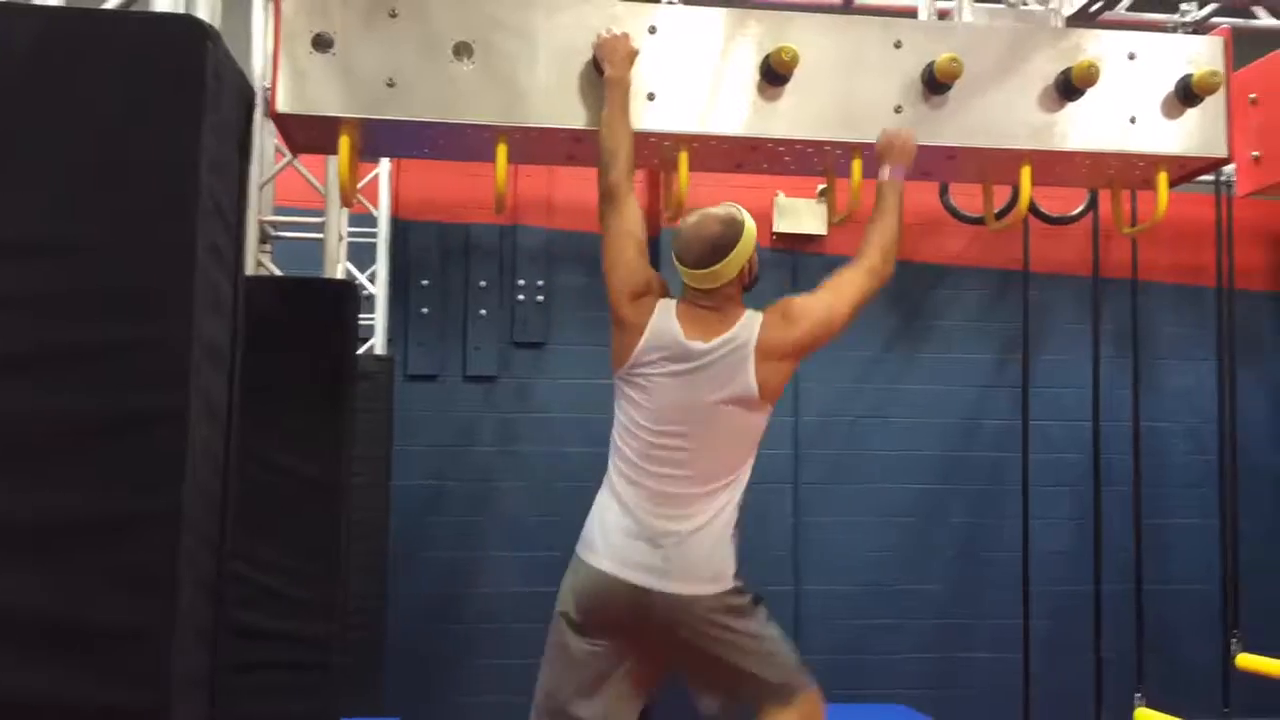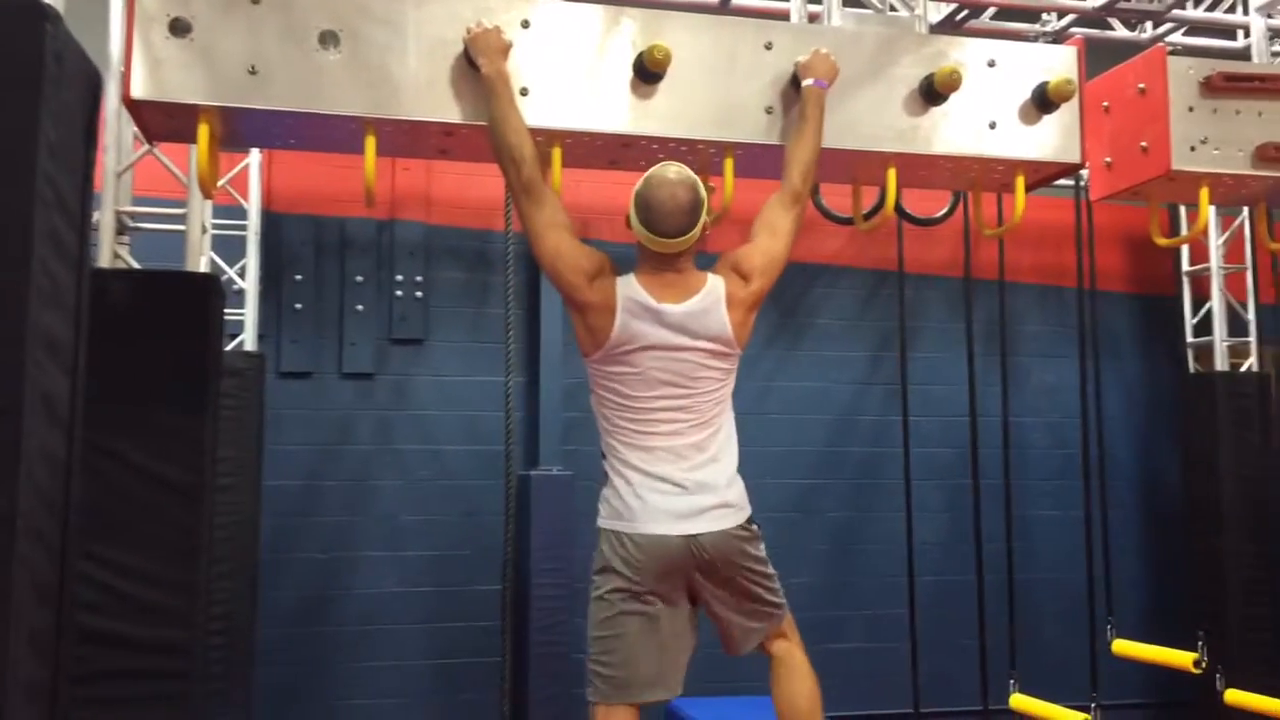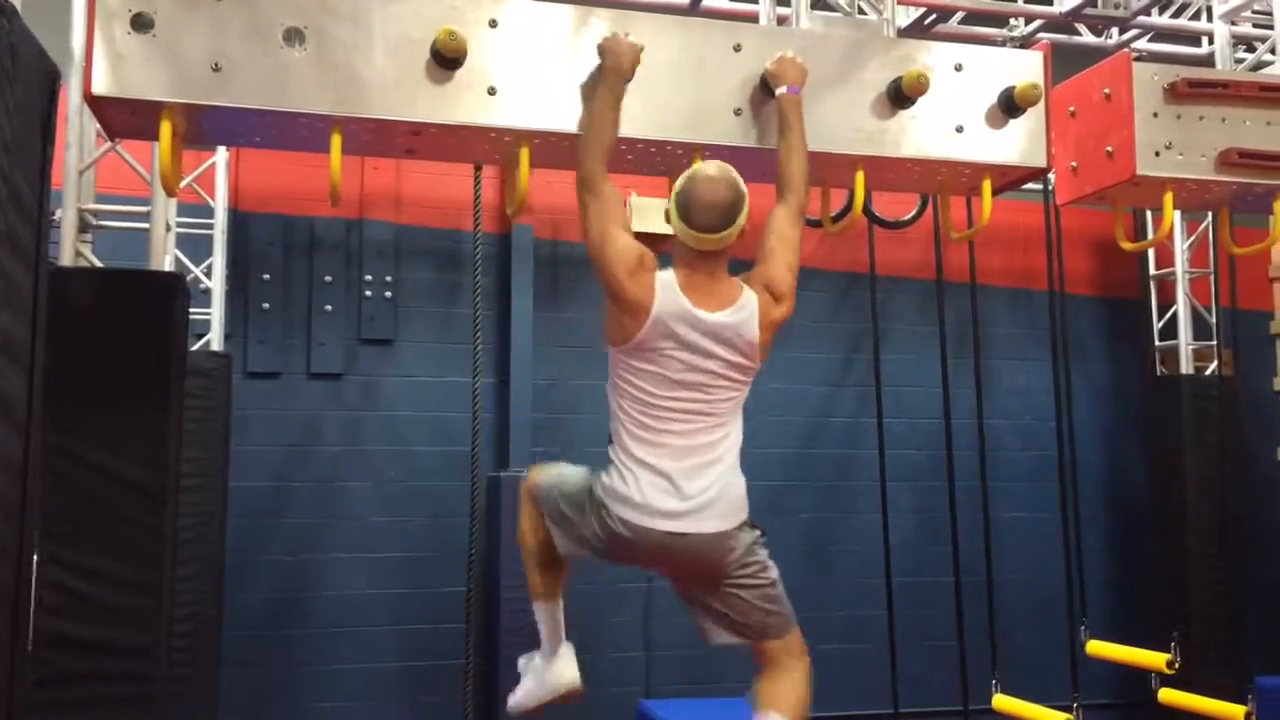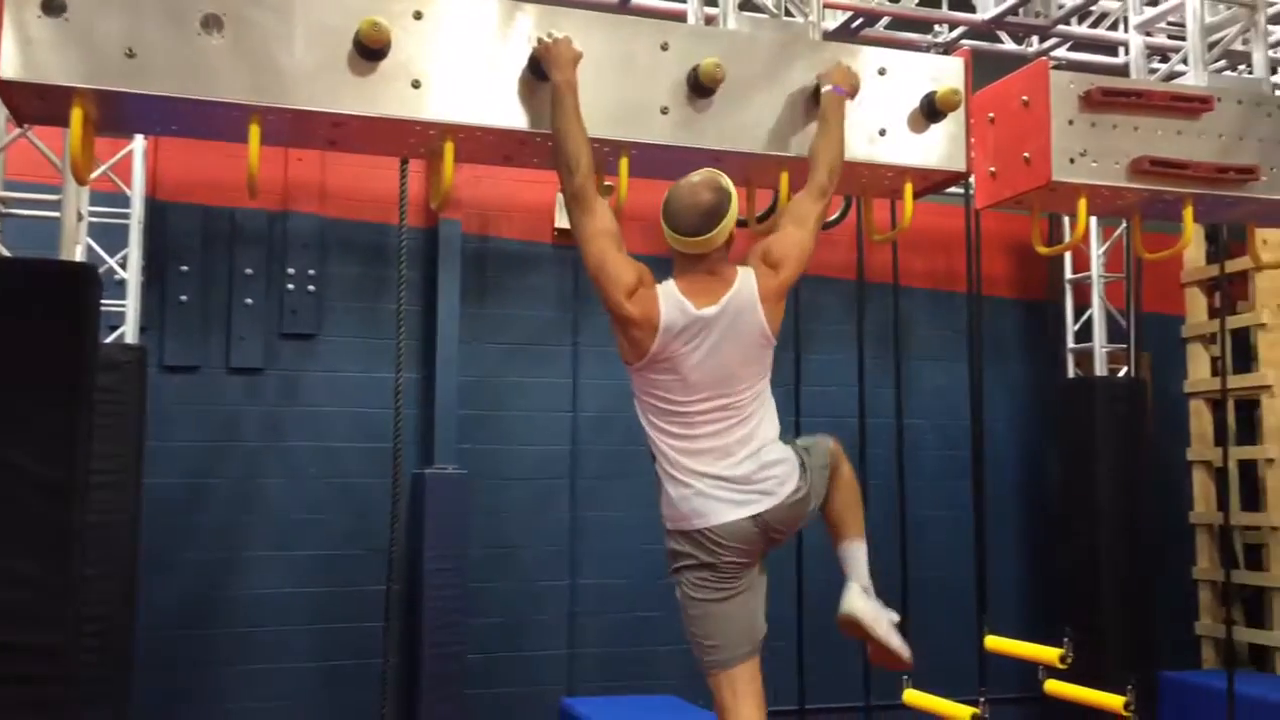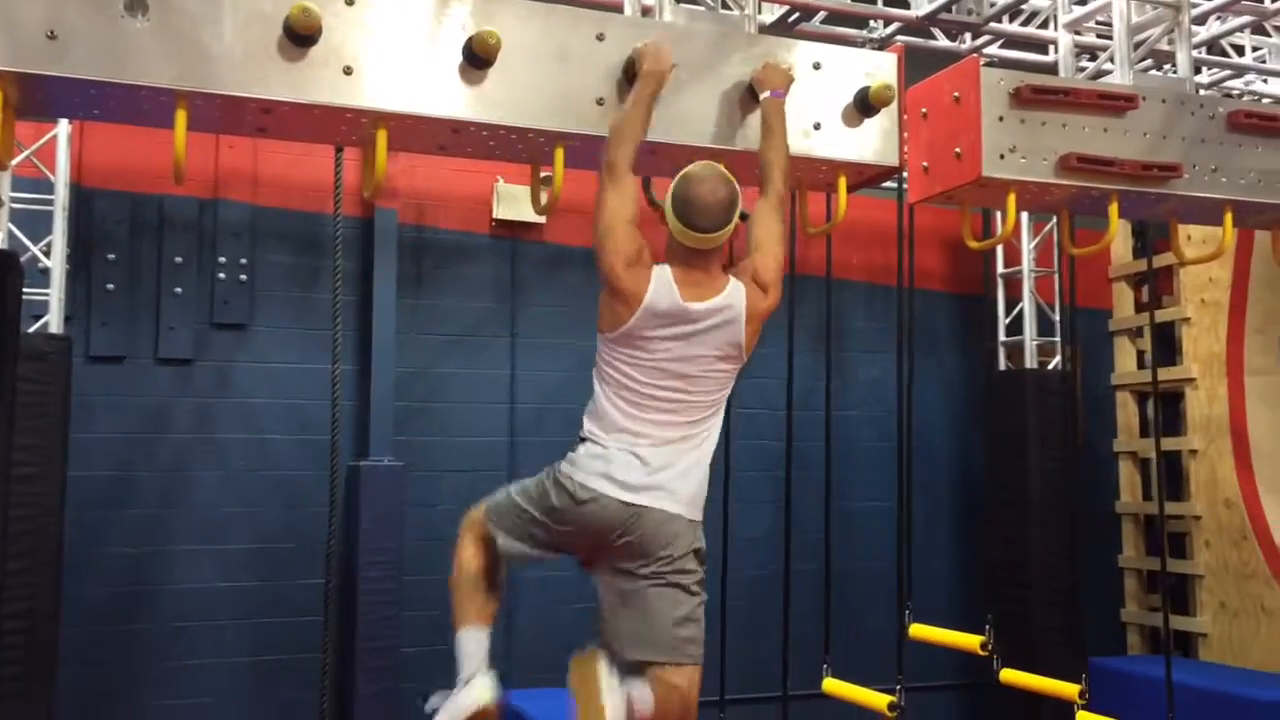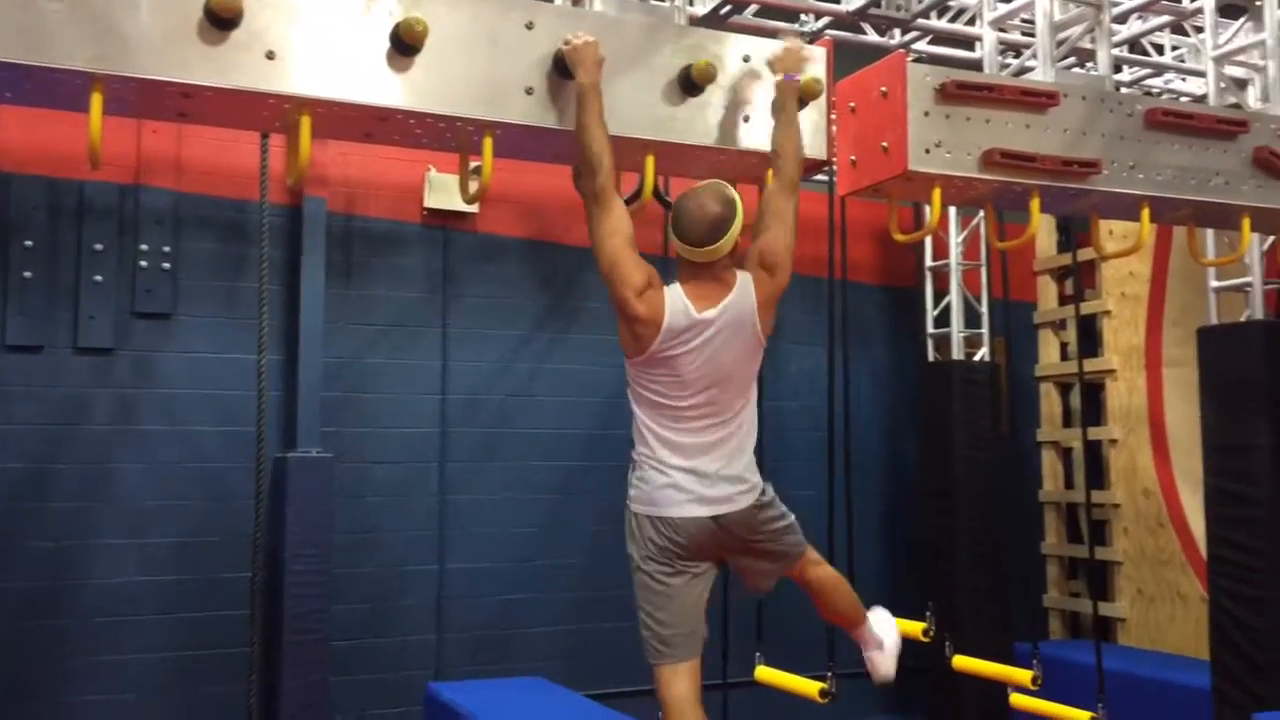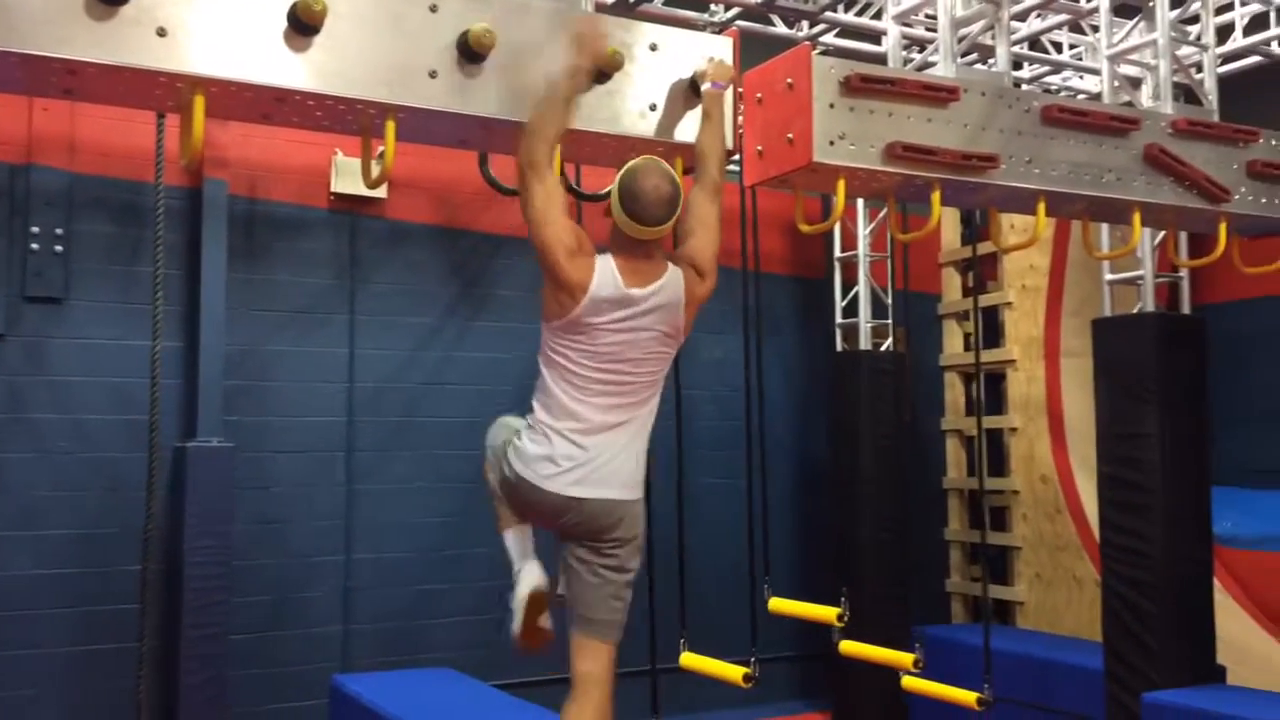
dt=0.7s
person 1, frame 1
left shoulder: (639, 319)
right shoulder: (774, 340)
left elbow: (614, 188)
right elbow: (873, 268)
left wrist: (616, 75)
right wrist: (892, 173)
left hip: (601, 574)
right hip: (695, 590)
person 1, frame 2
left shoulder: (596, 298)
right shoulder: (737, 293)
left elbow: (527, 184)
right elbow: (793, 193)
left wrist: (493, 72)
right wrist: (815, 89)
left hip: (636, 538)
right hip: (725, 530)
right knee: (784, 646)
person 1, frame 3
left shoulder: (635, 290)
right shoulder: (767, 305)
left elbow: (592, 176)
right elbow: (793, 199)
left wrist: (612, 76)
right wrist: (789, 96)
left hip: (623, 519)
right hip: (718, 533)
left knee: (537, 488)
right knee: (789, 661)
left ankle: (552, 655)
person 1, frame 4
left shoulder: (638, 307)
right shoulder: (765, 285)
left elbow: (581, 193)
right elbow: (817, 190)
left wrist: (562, 81)
right wrist: (834, 97)
left hip: (703, 529)
right hip: (781, 497)
right knee: (829, 457)
right ankle: (860, 595)
person 1, frame 5
left shoulder: (630, 281)
right shoulder: (753, 300)
left elbow: (617, 168)
right elbow: (774, 195)
left wrist: (648, 80)
right wrist: (772, 101)
left hip: (585, 492)
right hip: (667, 521)
left knee: (476, 530)
person 1, frame 6
left shoulder: (644, 306)
right shoulder: (761, 294)
left elbow: (601, 189)
right elbow: (787, 183)
left wrist: (587, 82)
right wrist: (785, 87)
left hip: (664, 517)
right hip: (742, 505)
right knee: (807, 560)
right ankle: (873, 639)
person 1, frame 7
left shoulder: (574, 272)
right shoulder: (690, 287)
left elbow: (536, 158)
right elbow: (709, 185)
left wrist: (579, 67)
right wrist: (714, 95)
left hip: (539, 481)
right hip: (614, 500)
left knee: (502, 439)
left ankle: (526, 566)
